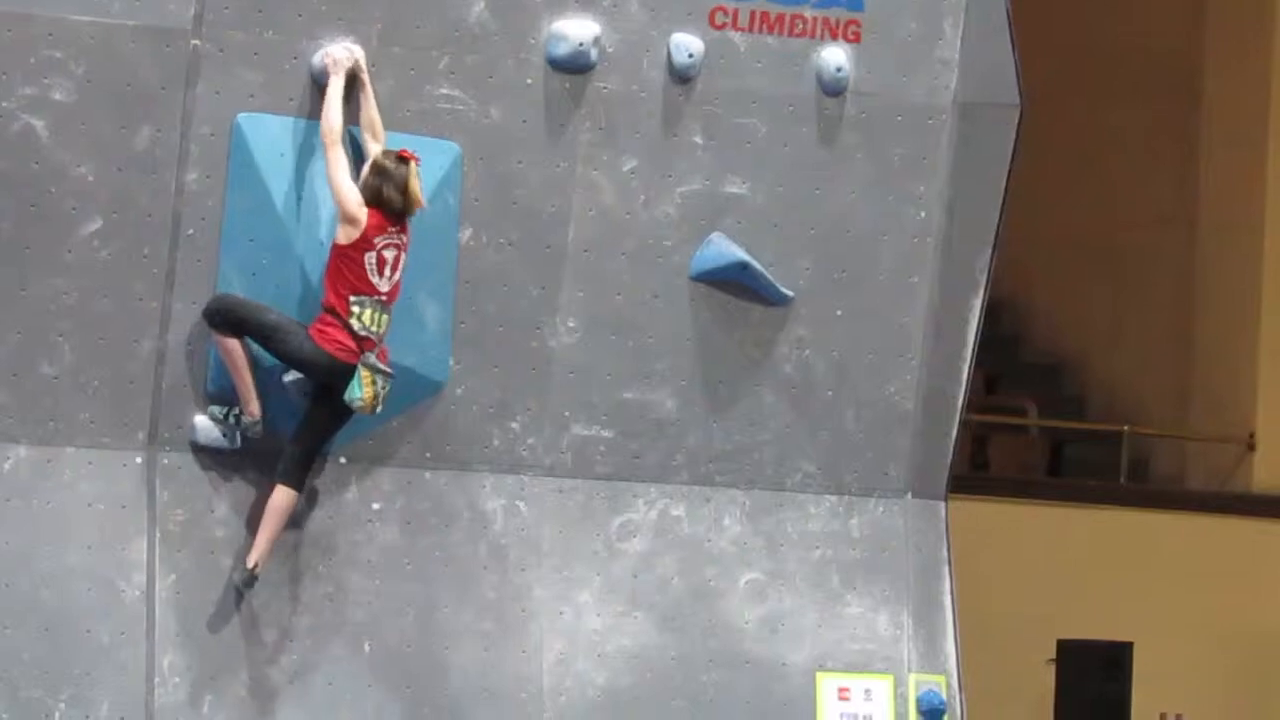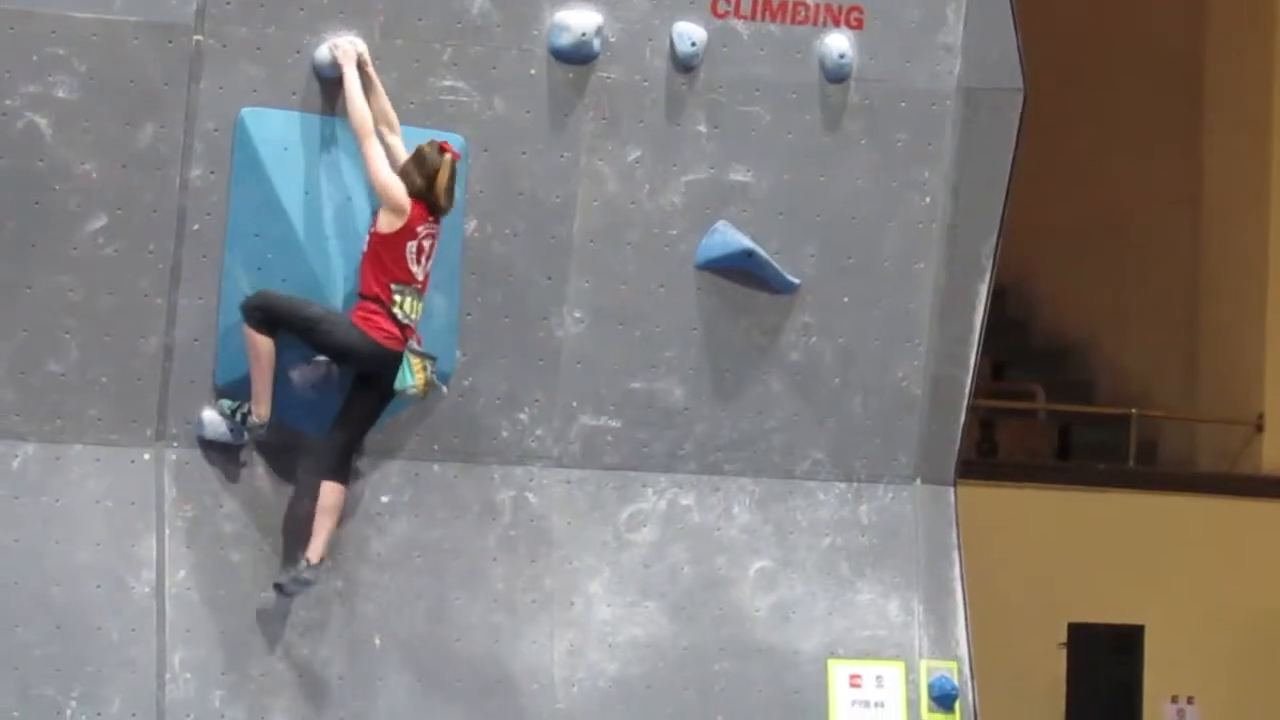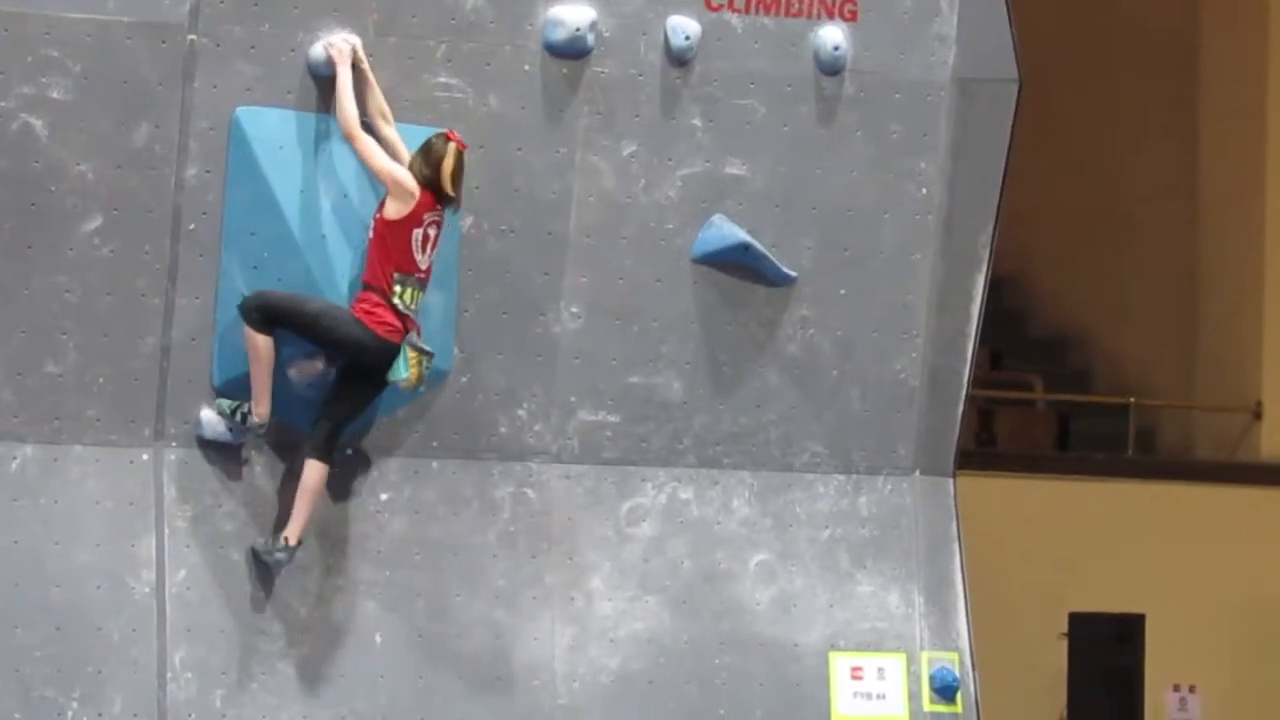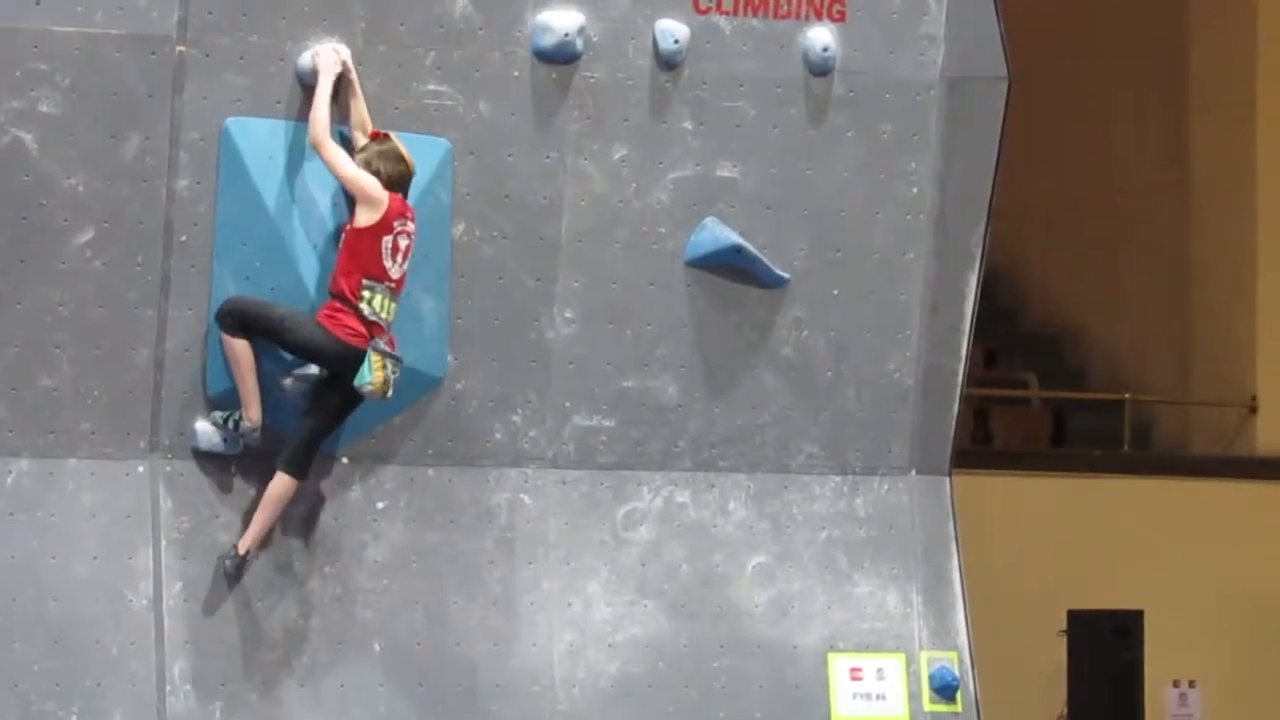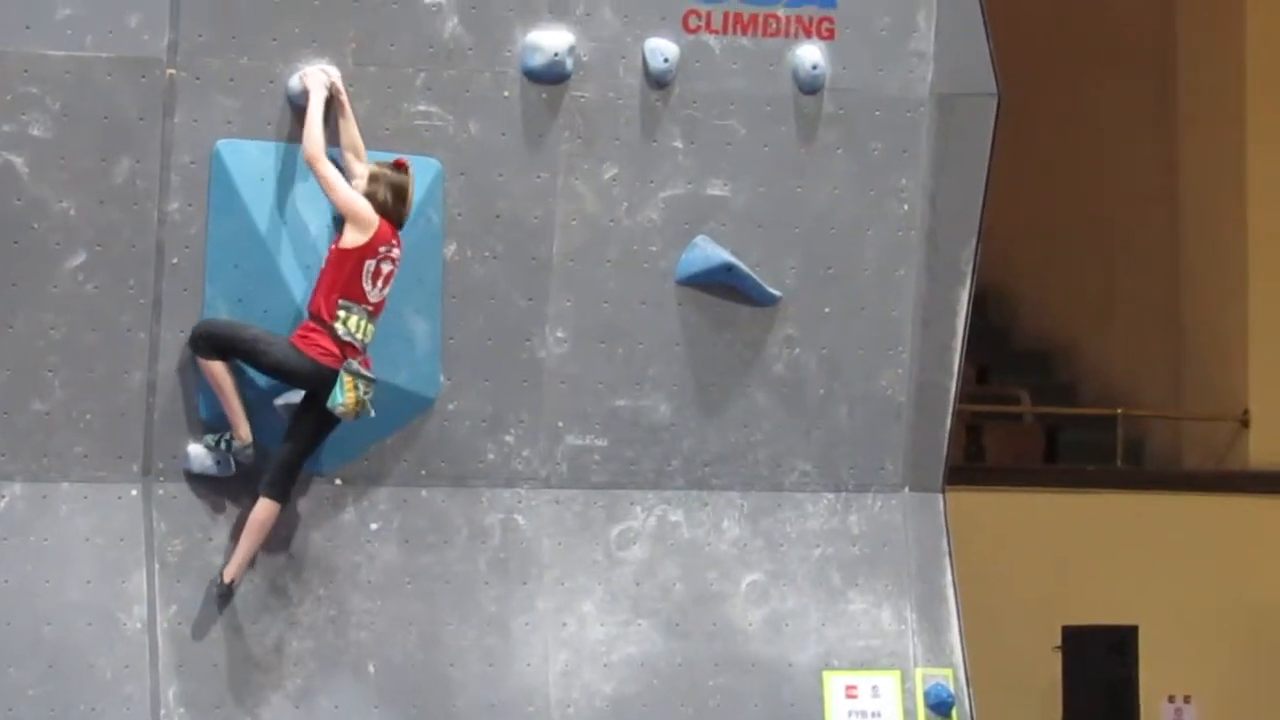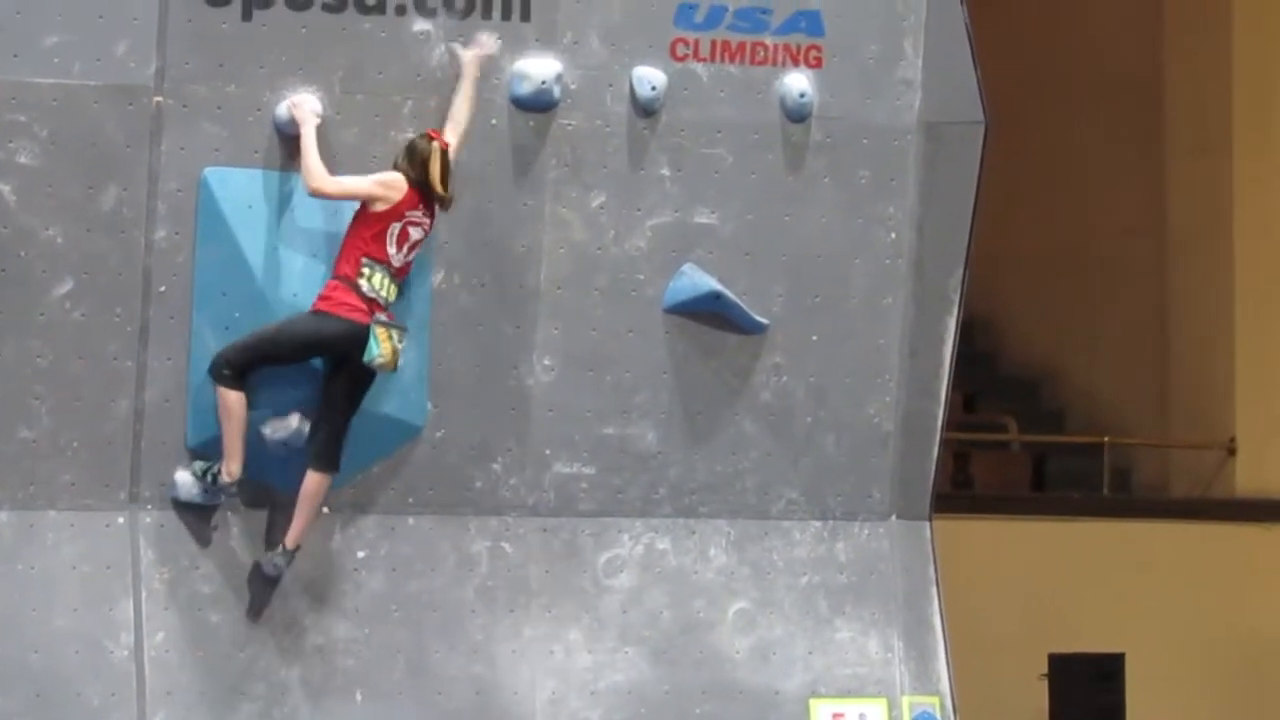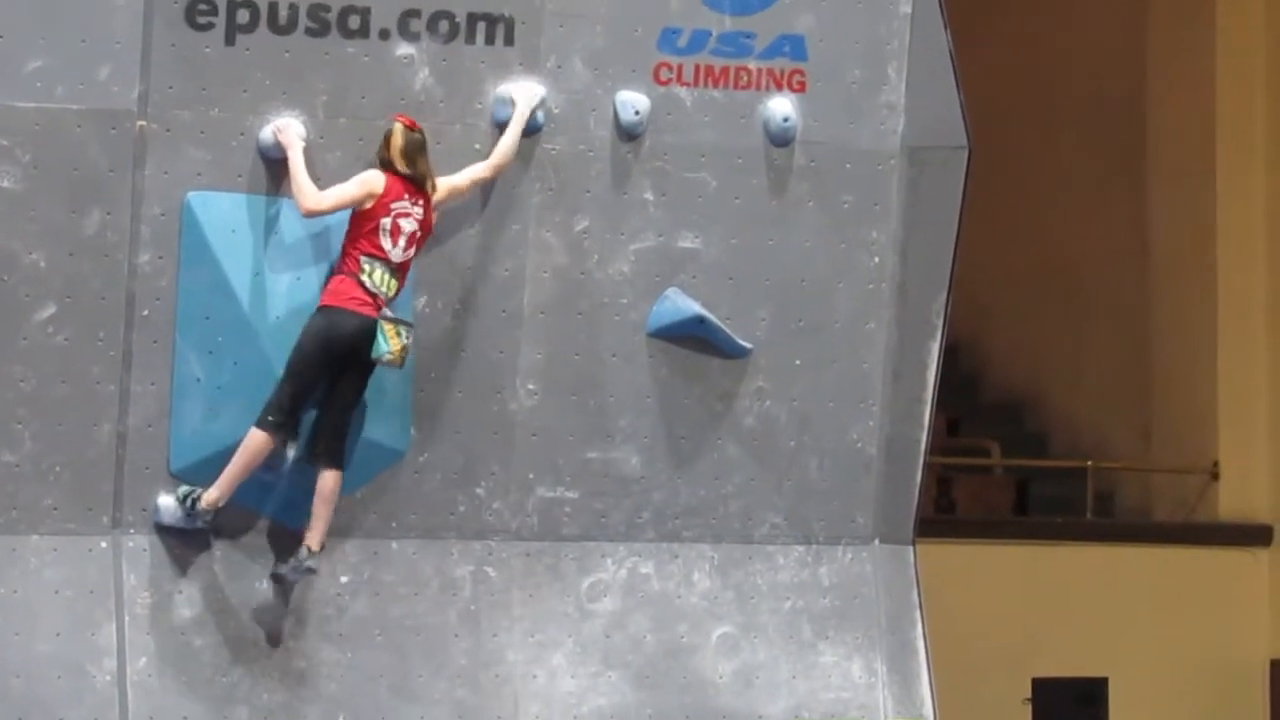
dt=0.7s
person 1, frame 1
left shoulder: (357, 216)
right shoulder: (400, 224)
left elbow: (332, 144)
right elbow: (376, 143)
left wrist: (337, 75)
right wrist: (363, 77)
left hip: (328, 352)
right hip: (363, 368)
left knee: (221, 310)
right knee: (297, 461)
left ankle: (248, 414)
right ankle: (251, 566)
person 1, frame 2
left shoulder: (399, 204)
right shoulder: (429, 214)
left elbow: (368, 134)
right elbow: (389, 131)
left wrist: (349, 67)
right wrist: (368, 71)
left hip: (368, 341)
right hip: (397, 356)
left knee: (259, 307)
right knee: (336, 452)
left ankle: (254, 417)
right ankle: (309, 562)
person 1, frame 3
left shoulder: (407, 189)
right shoulder: (433, 203)
left elbow: (353, 130)
right elbow: (382, 123)
left wrist: (342, 66)
right wrist: (361, 66)
left hip: (369, 331)
right hip: (393, 344)
left knee: (257, 306)
right knee: (325, 432)
left ankle: (254, 414)
right ankle: (286, 541)
person 1, frame 4
left shoulder: (376, 197)
right shoulder: (404, 211)
left elbow: (320, 140)
right elbow: (364, 138)
left wrist: (327, 76)
right wrist: (350, 80)
left hip: (338, 338)
right hip: (370, 353)
left knee: (233, 313)
right knee: (301, 448)
left ankle: (249, 420)
right ankle: (243, 549)
person 1, frame 5
left shoulder: (366, 220)
right shoulder: (390, 238)
left elbow: (314, 157)
right elbow: (355, 158)
left wrist: (317, 94)
right wrist: (341, 101)
left hip: (311, 358)
right hip: (347, 376)
left knee: (205, 335)
right knee: (281, 473)
left ankle: (239, 438)
right ankle: (229, 577)
person 1, frame 6
left shoulder: (395, 187)
right shoulder: (434, 200)
left elbow: (318, 184)
right elbow: (449, 139)
left wrist: (307, 125)
right wrist: (471, 71)
left hip: (337, 319)
right hip: (375, 337)
left knee: (228, 365)
right knee: (327, 440)
left ankle: (225, 475)
right ankle: (288, 549)
person 1, frame 7
left shoulder: (374, 182)
right shoulder: (433, 193)
left elbow: (309, 204)
right elbow: (494, 164)
left wrist: (292, 149)
right wrist: (523, 110)
left hip: (340, 314)
right hip: (374, 326)
left knee: (280, 412)
right knee: (330, 438)
left ankle: (204, 502)
right ankle: (311, 549)
